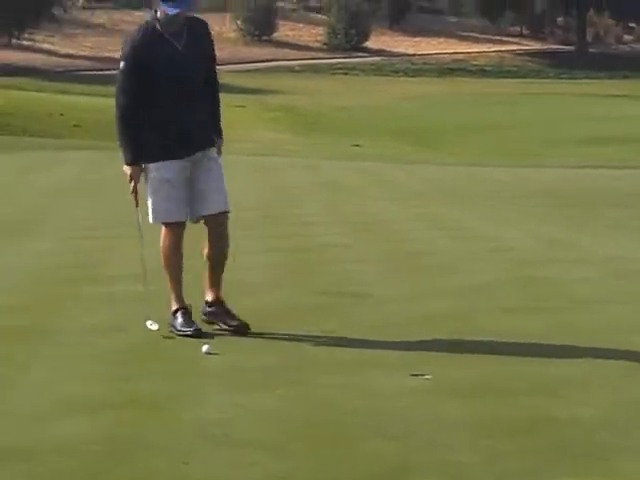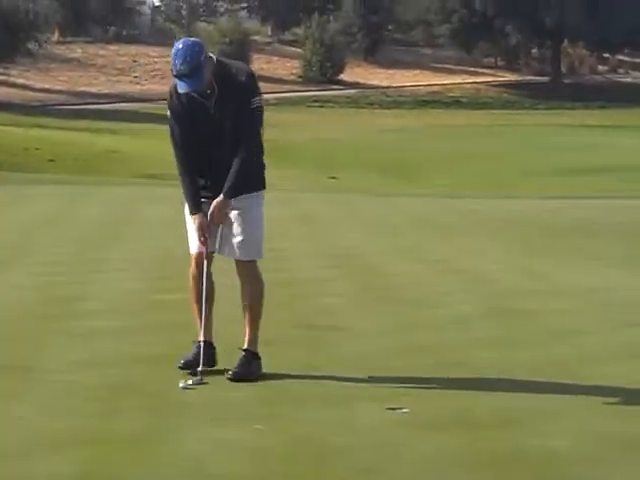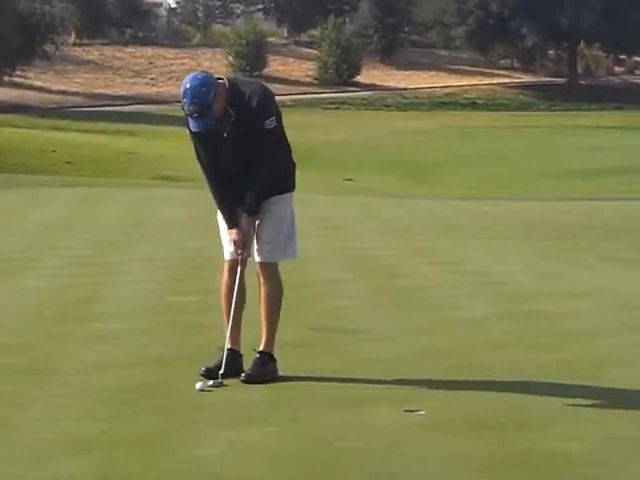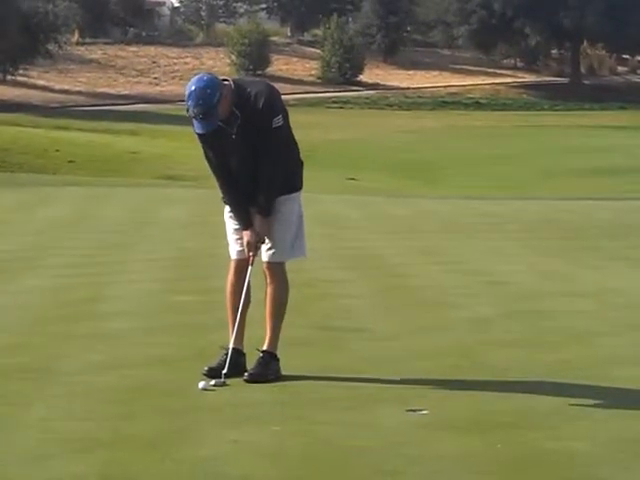
dt=0.7s
person 1, frame 1
left shoulder: (200, 31)
right shoulder: (138, 47)
right elbow: (126, 107)
left wrist: (215, 132)
right wrist: (131, 159)
left hip: (200, 146)
right hip: (160, 153)
left knee: (219, 221)
right knee: (173, 226)
left ankle: (214, 301)
right ankle: (178, 309)
person 1, frame 2
left shoulder: (243, 81)
right shoulder: (178, 95)
left elbow: (248, 144)
right elbow: (183, 154)
left wrist: (225, 195)
right wrist: (194, 207)
left hip: (241, 187)
right hip: (202, 188)
left knee: (246, 264)
right knee: (200, 259)
left ankle: (251, 352)
right ankle: (206, 343)
person 1, frame 3
left shoulder: (257, 99)
right shoulder: (197, 115)
left elbow: (265, 162)
right elbow: (212, 172)
left wrist: (250, 213)
right wrist: (231, 221)
left hip: (271, 190)
right hip: (231, 195)
left knee: (266, 266)
right knee: (232, 266)
left ankle: (266, 355)
right ankle: (232, 352)
person 1, frame 4
left shoulder: (264, 99)
right shoulder: (203, 115)
left elbow: (275, 161)
right elbow: (222, 172)
left wrist: (263, 213)
right wrist: (245, 222)
left hip: (278, 189)
right hip: (238, 194)
left knee: (273, 266)
right knee: (237, 266)
left ankle: (270, 355)
right ankle: (235, 352)
